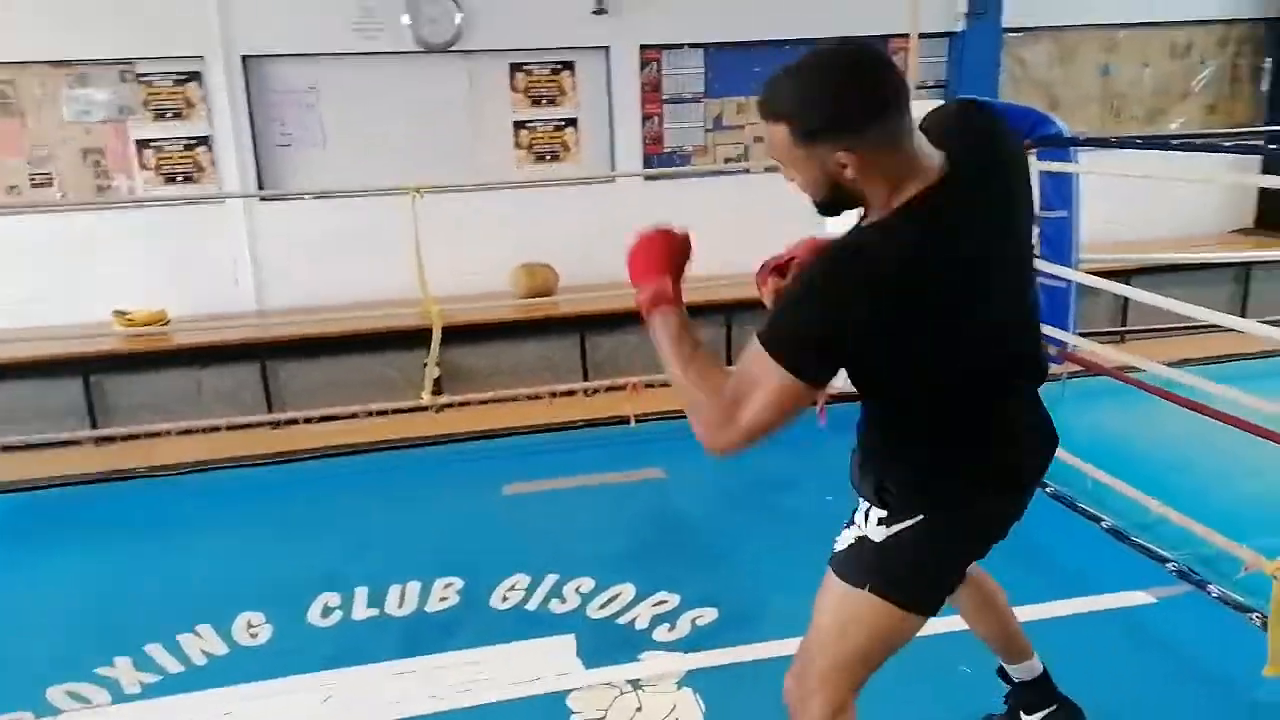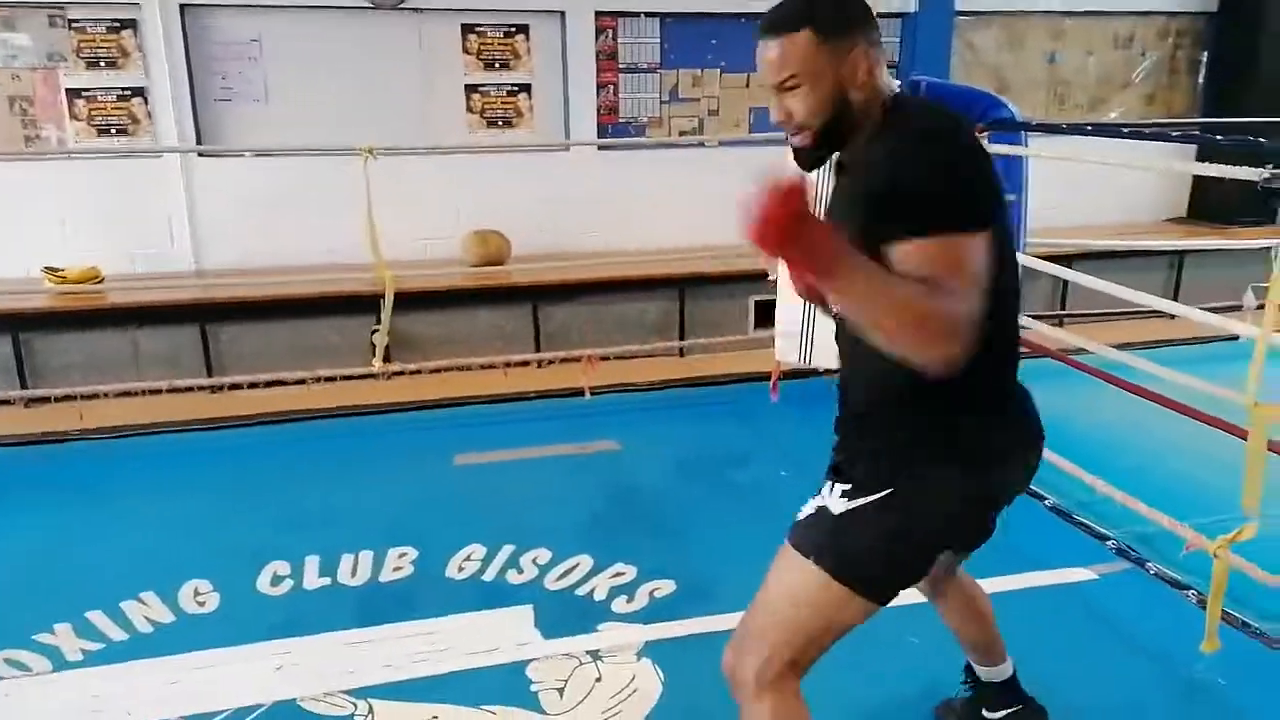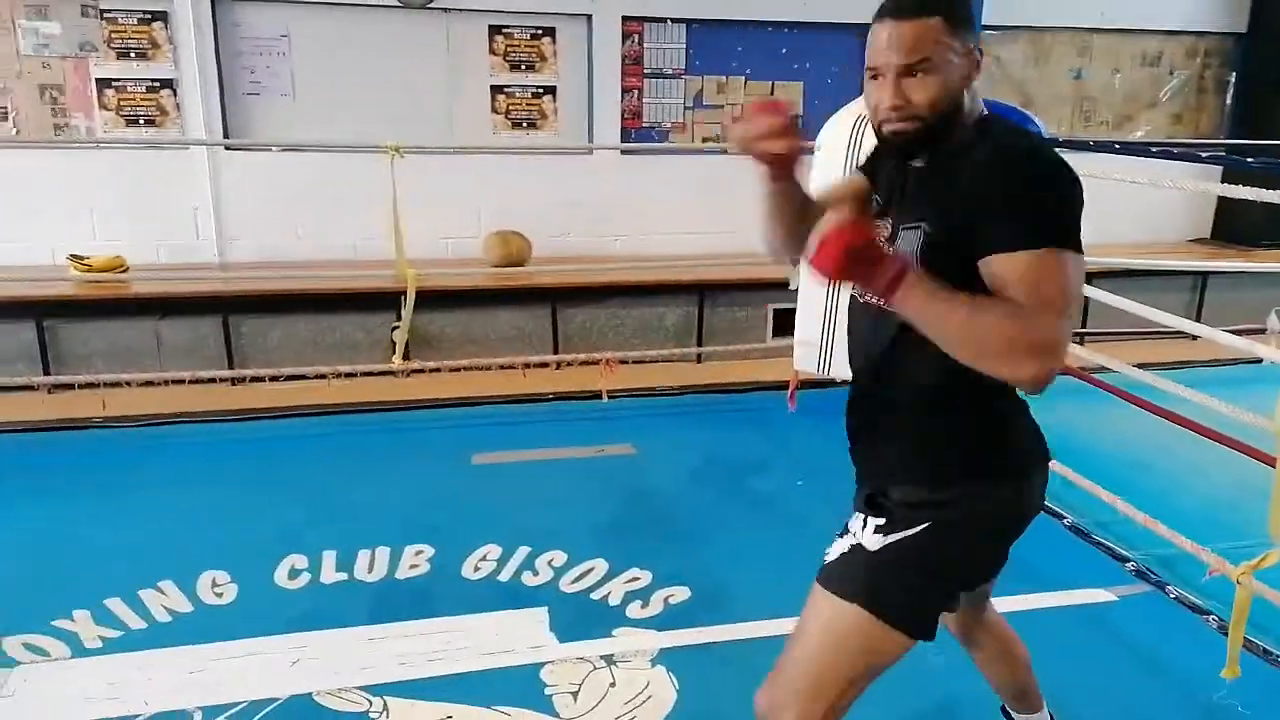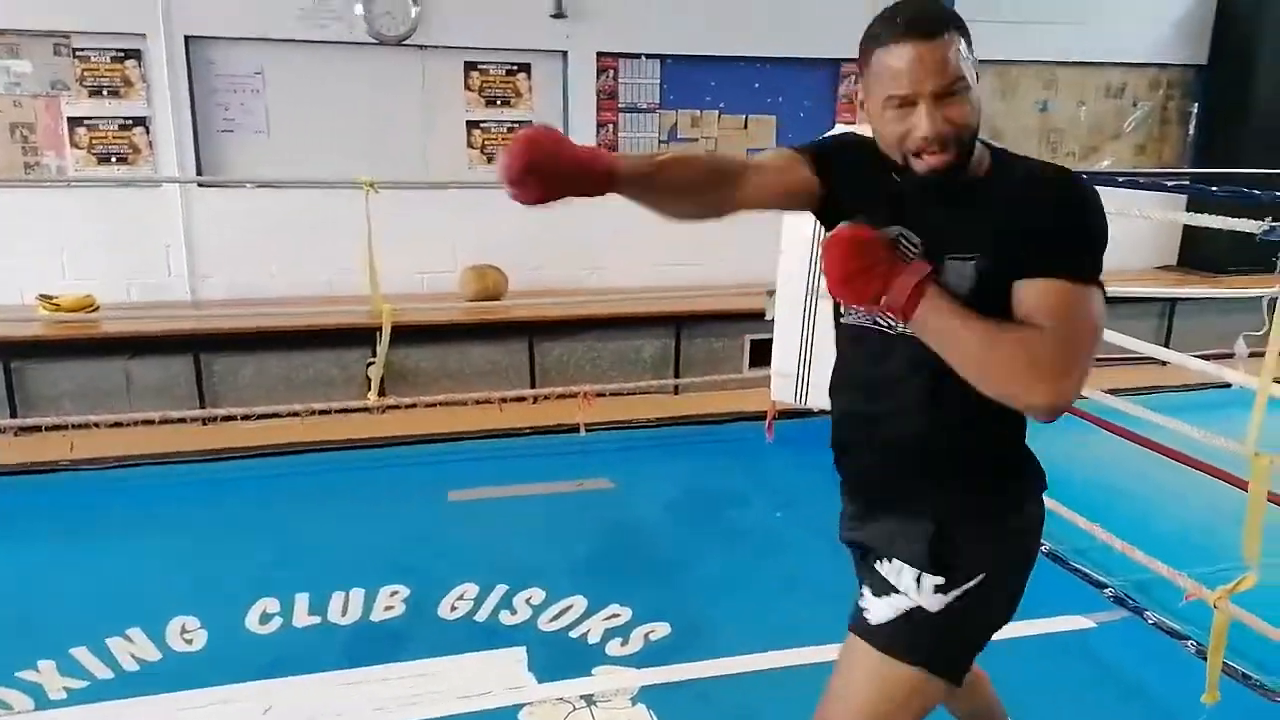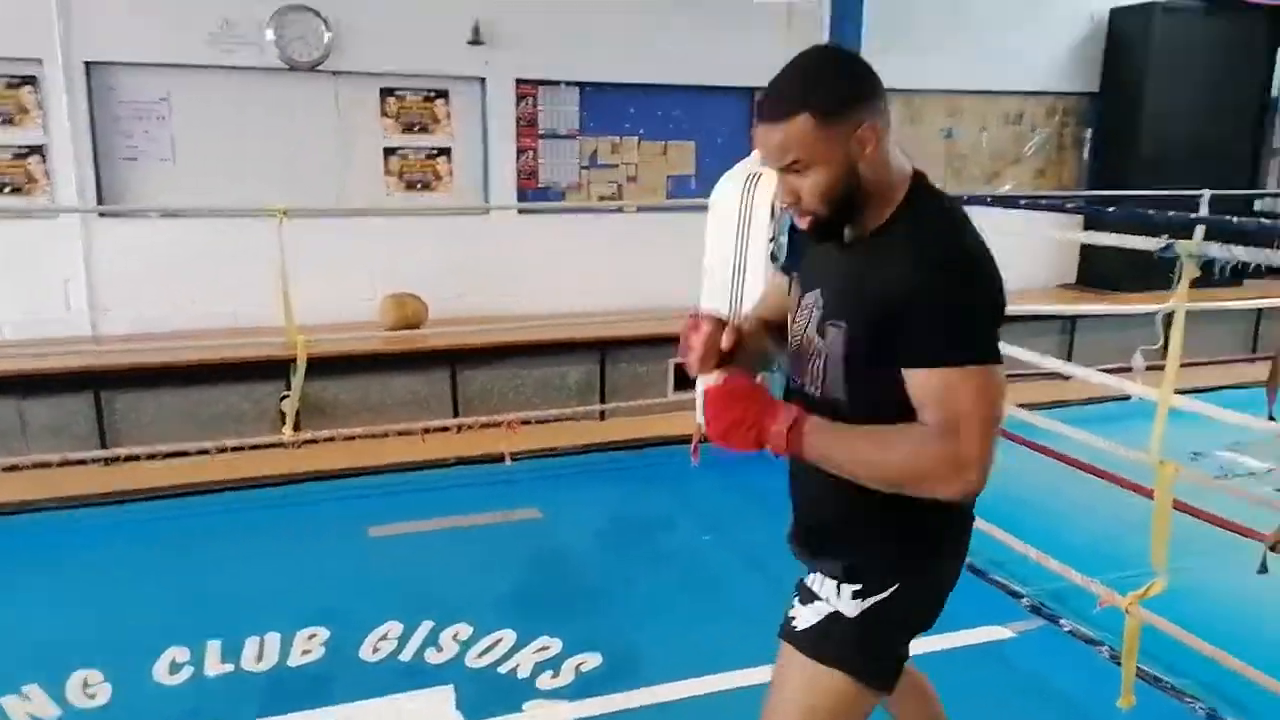
dt=0.3s
person 1, frame 1
left shoulder: (858, 277)
right shoulder: (968, 131)
left elbow: (726, 429)
left wrist: (657, 293)
left hip: (939, 490)
right knee: (942, 573)
person 1, frame 2
left shoulder: (914, 146)
right shoulder: (864, 147)
left elbow: (935, 335)
left wrist: (815, 249)
right wrist: (818, 268)
left hip: (914, 459)
right knee: (934, 567)
person 1, frame 3
left shoulder: (1024, 171)
right shoulder: (901, 153)
left elbow: (1030, 352)
right elbow: (799, 242)
left wrist: (877, 272)
right wrist: (779, 168)
left hip: (945, 487)
right hip: (974, 470)
right knee: (961, 603)
person 1, frame 4
left shoulder: (1051, 204)
right shoulder: (857, 166)
left elbow: (1046, 386)
right elbow: (728, 182)
left wrist: (902, 287)
right wrist: (593, 169)
left hip: (958, 528)
right hip: (883, 504)
right knee: (930, 655)
person 1, frame 5
left shoulder: (940, 265)
right shoulder: (823, 219)
left elbow: (957, 466)
right elbow: (777, 321)
left wrist: (783, 428)
right wrist: (730, 341)
left hip: (890, 554)
right hip: (846, 534)
